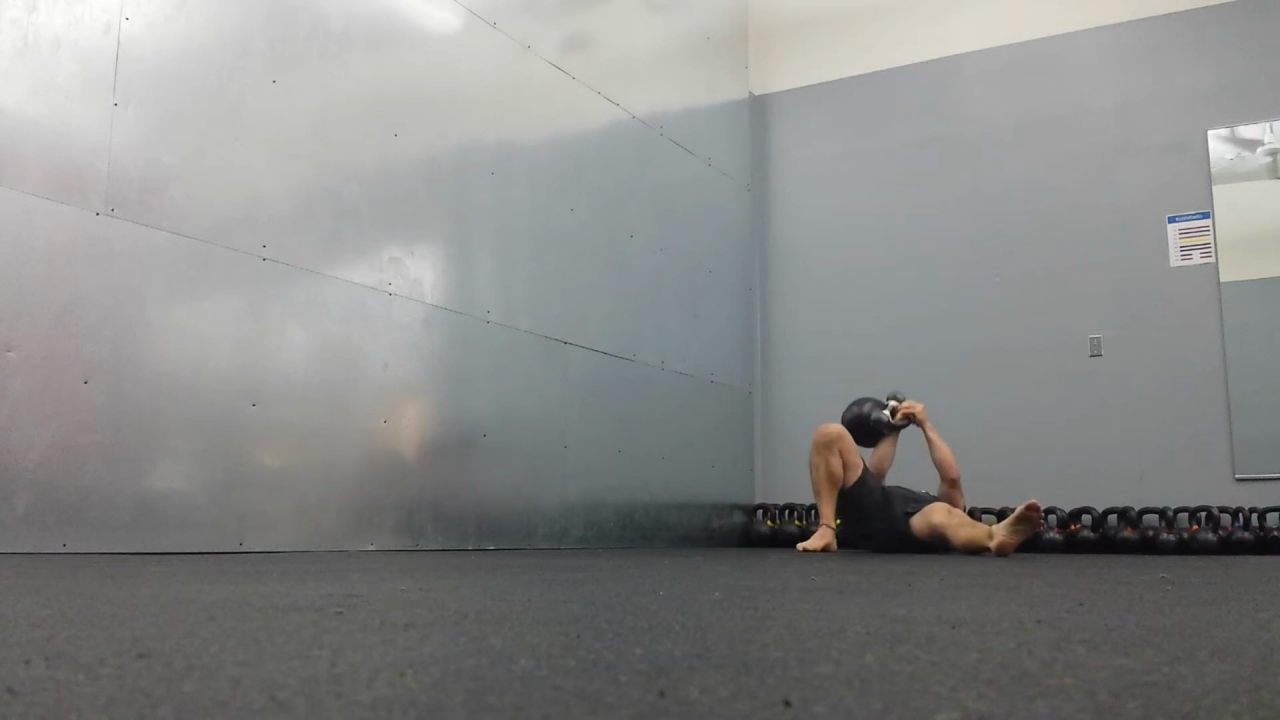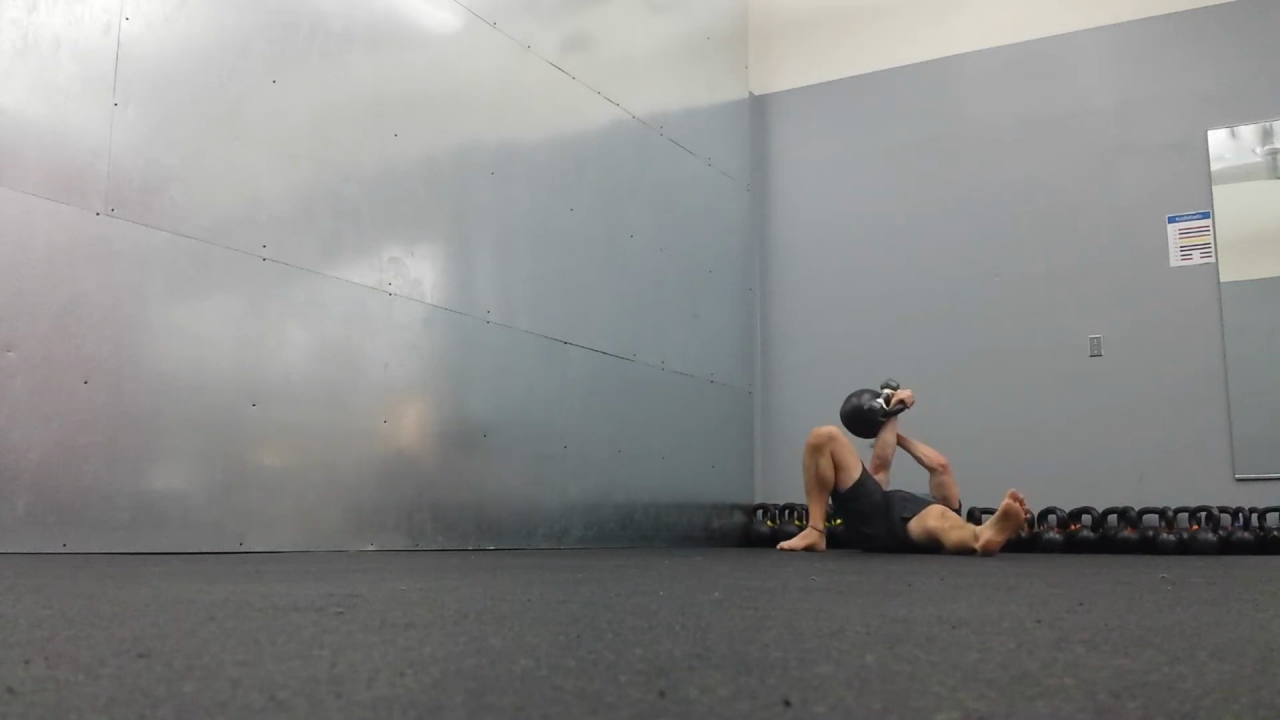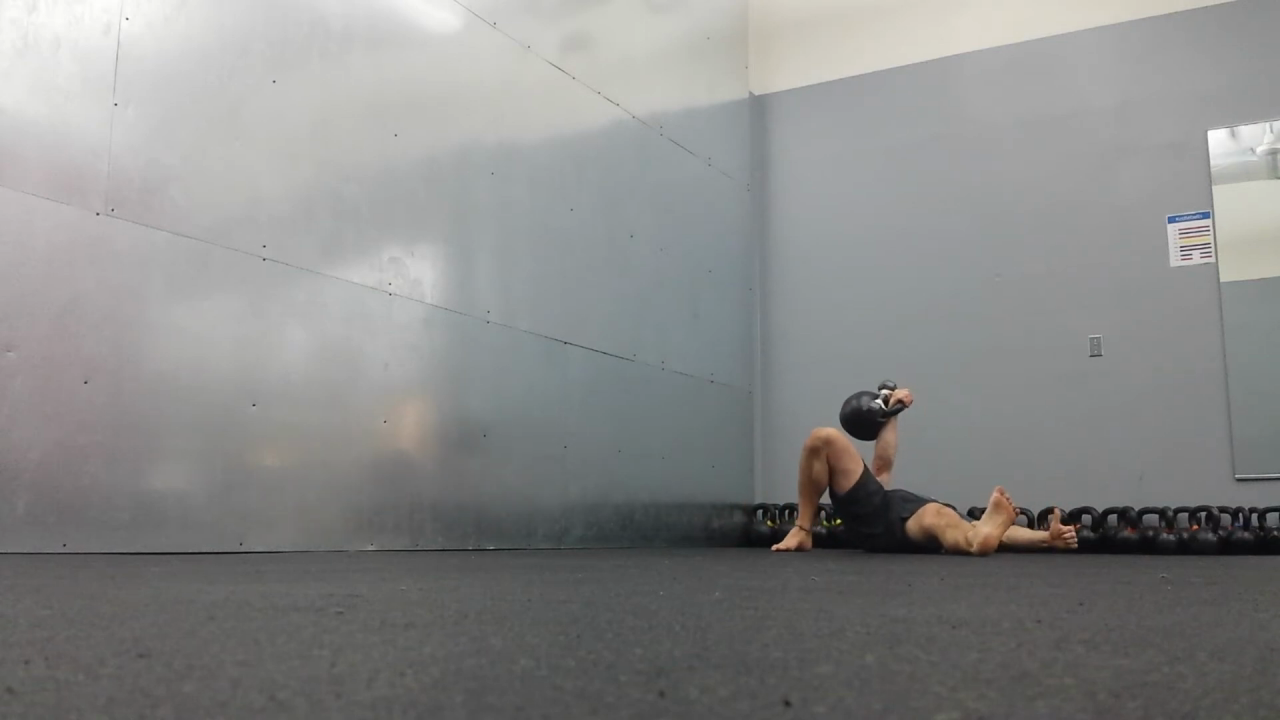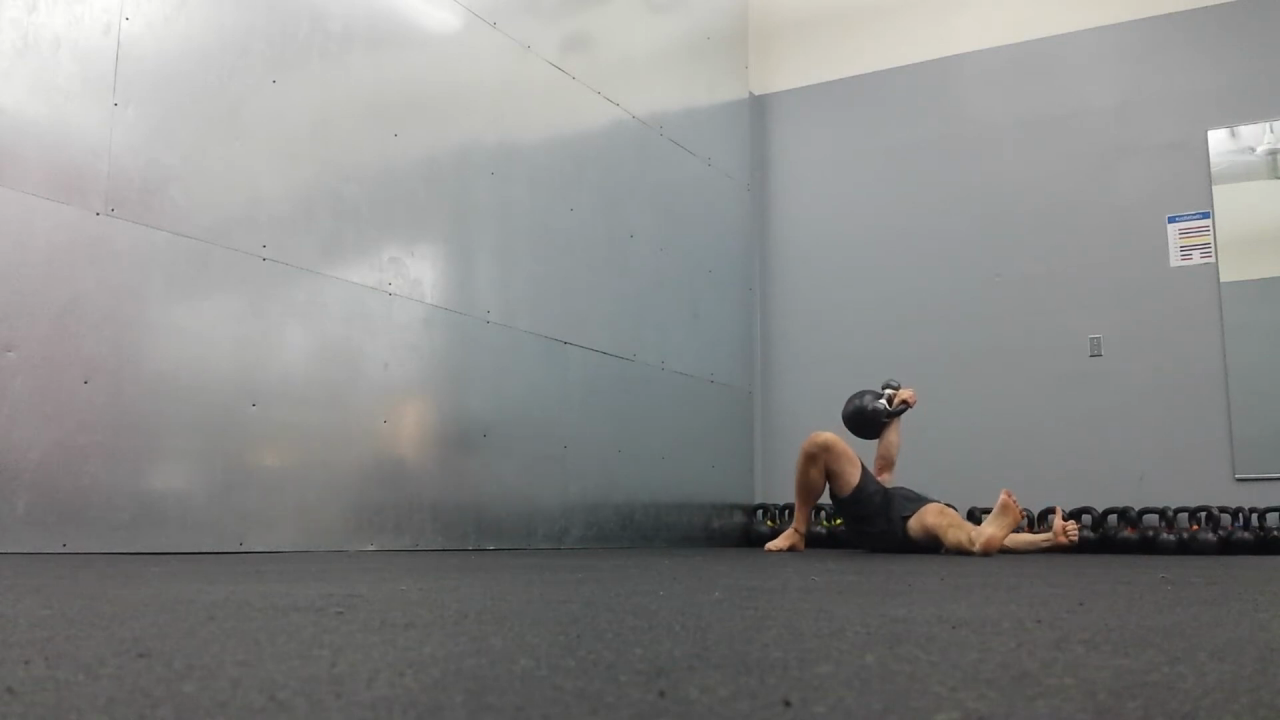
dt=1s
person 1, frame 1
left shoulder: (946, 506)
left elbow: (952, 478)
right elbow: (874, 476)
left wrist: (926, 425)
left hip: (911, 531)
right hip: (874, 517)
left knee: (942, 516)
right knee: (830, 434)
left ankle: (997, 536)
right ankle: (826, 531)
person 1, frame 2
left shoulder: (945, 510)
right shoulder: (886, 502)
left elbow: (939, 466)
right elbow: (880, 466)
left wrist: (899, 438)
right wrist: (892, 415)
left hip: (911, 529)
right hip: (873, 517)
left knee: (937, 520)
right knee: (824, 437)
left ankle: (984, 536)
right ankle: (815, 532)
person 1, frame 3
left shoulder: (951, 520)
left elbow: (999, 534)
right elbow: (881, 466)
left wrist: (1049, 539)
right wrist: (891, 412)
left hip: (907, 531)
right hip: (873, 514)
right knee: (823, 439)
left ankle: (975, 540)
right ankle: (802, 531)
person 1, frame 4
left shoulder: (945, 519)
right shoulder: (891, 505)
left elbow: (1002, 541)
right elbow: (883, 467)
left wrist: (1052, 538)
right wrist: (895, 413)
left hip: (910, 530)
right hip: (874, 511)
right knee: (821, 444)
